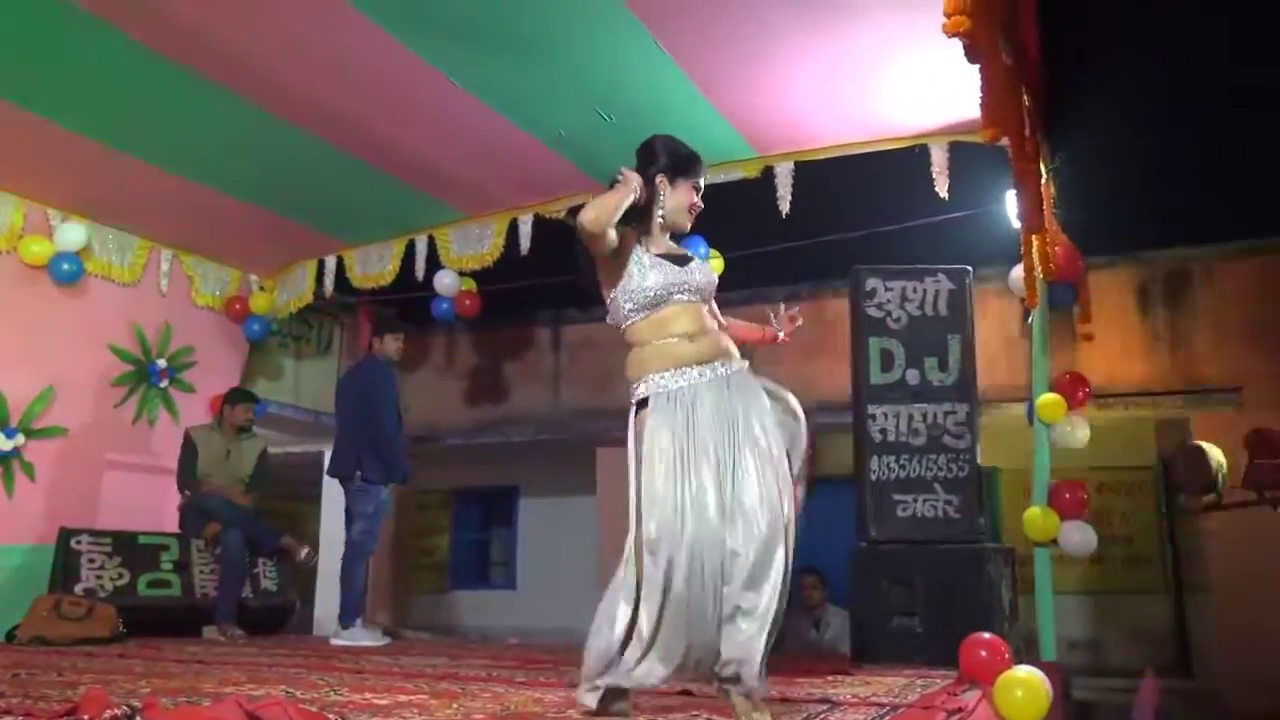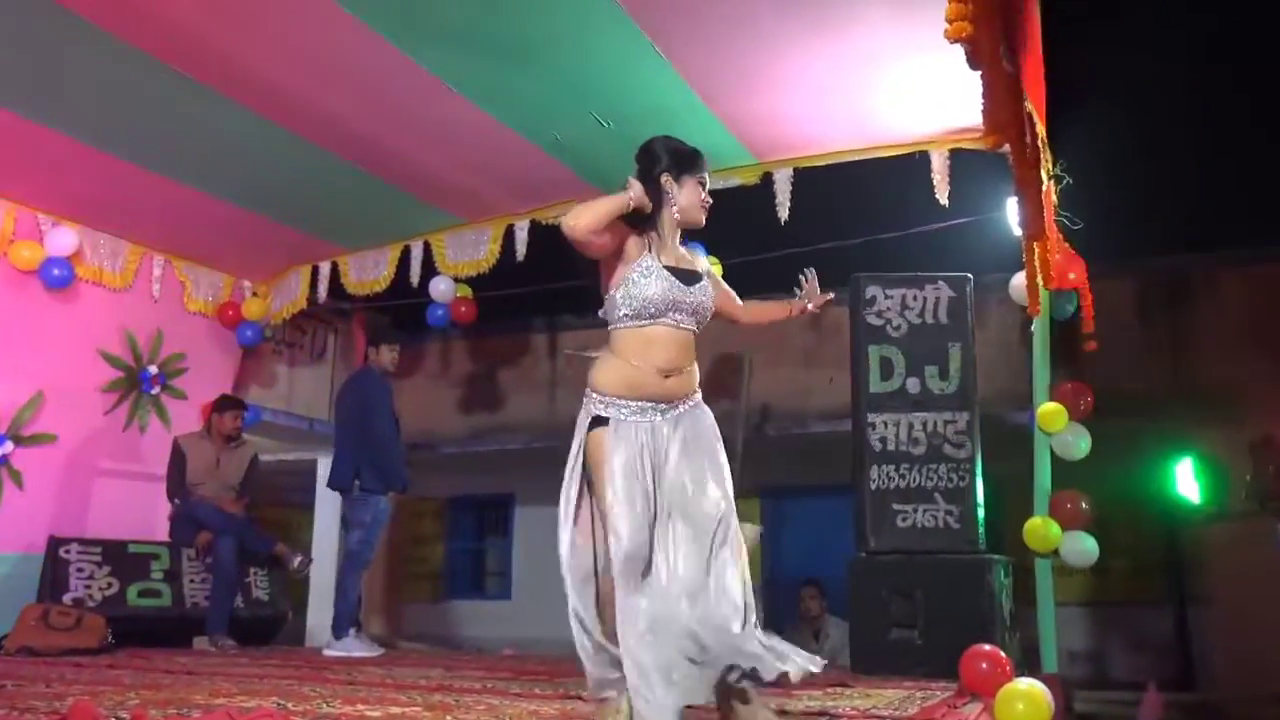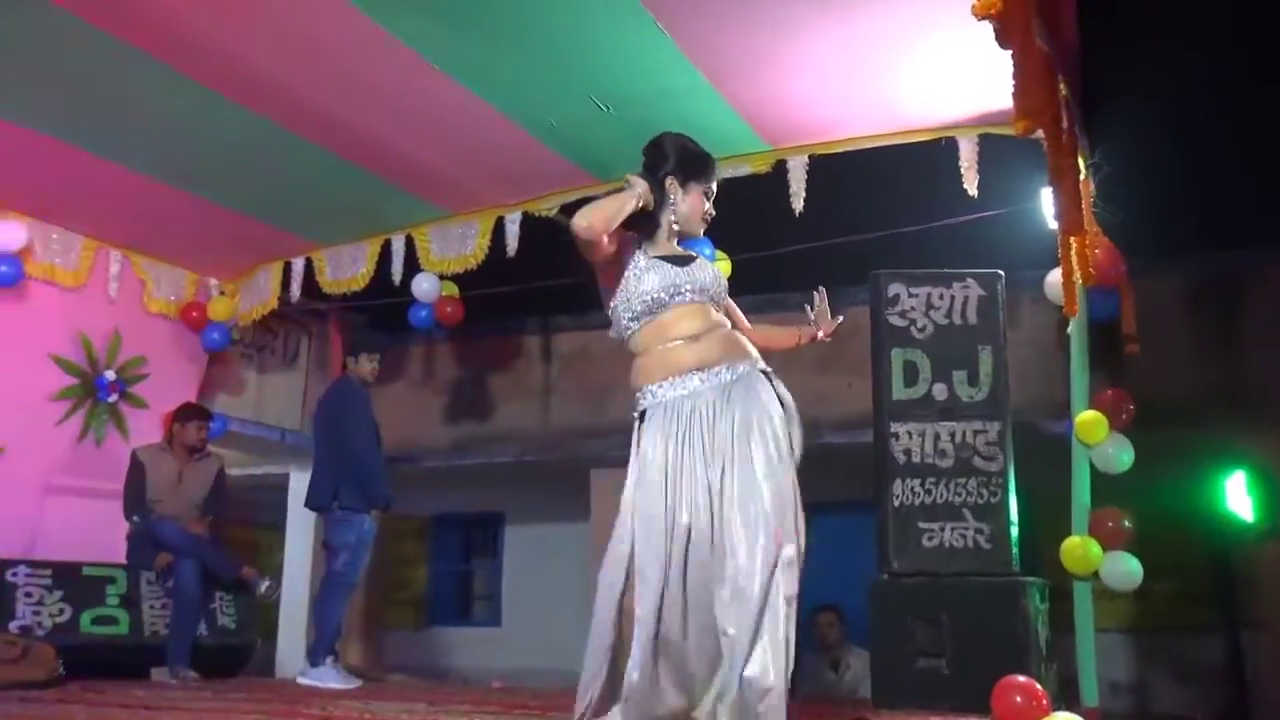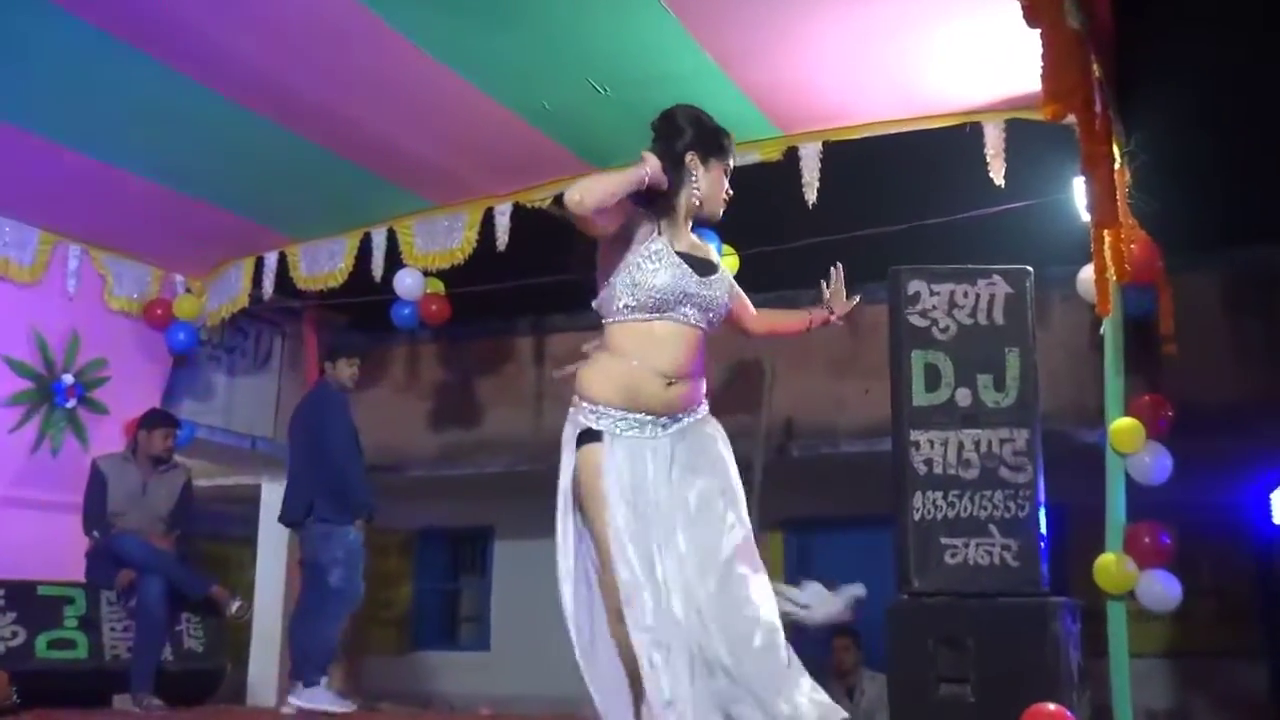
dt=0.4s
person 1, frame 1
left shoulder: (685, 254)
right shoulder: (620, 247)
right elbow: (589, 221)
left wrist: (772, 332)
right wrist: (630, 189)
left hip: (730, 390)
right hip: (667, 399)
left knee: (752, 524)
right knee: (664, 533)
person 1, frame 2
left shoulder: (696, 261)
right shoulder: (624, 245)
left elbow: (739, 310)
right elbow: (574, 226)
left wrist: (799, 307)
right wrist: (631, 198)
left hip: (685, 417)
right hip: (619, 417)
left knee: (709, 531)
right knee: (623, 549)
person 1, frame 3
left shoulder: (699, 261)
right shoulder: (622, 252)
left elbow: (746, 331)
right elbow: (585, 227)
left wrist: (811, 332)
right wrist: (637, 195)
left hip: (743, 395)
right hip: (669, 411)
left knee: (754, 544)
right knee: (657, 550)
person 1, frame 4
left shoulder: (705, 254)
right shoulder: (630, 226)
left elbow: (752, 319)
right elbow: (578, 201)
left wrist: (823, 315)
right wrist: (644, 172)
left hip: (687, 434)
right hip: (612, 432)
left knee: (721, 574)
right knee: (633, 586)
person 2, frame 1
left shoulder: (355, 374)
right shoulder: (380, 373)
right elbow: (387, 427)
right wrist: (398, 471)
left hip: (353, 468)
right hip: (371, 471)
left knee: (357, 545)
right knee: (362, 546)
left ankle: (351, 619)
right ankle: (350, 625)
person 2, frame 2
left shoulder: (354, 384)
right shoulder: (375, 384)
right elbow: (383, 437)
right wrist: (396, 481)
left hip: (354, 480)
right hip: (371, 482)
left knee: (355, 556)
right knee: (358, 556)
left ankle: (349, 630)
right ankle: (342, 636)
person 2, frame 3
left shoulder: (333, 397)
right shoulder: (352, 395)
right elbow: (362, 450)
right wrist: (378, 498)
left hip: (334, 498)
right hip: (352, 501)
left knee: (336, 579)
right knee: (344, 579)
left ankle: (325, 659)
right ankle: (318, 663)
person 2, frame 4
left shoulder: (311, 405)
right shoulder: (330, 401)
right elbow: (341, 459)
right wrist: (360, 509)
left hip: (310, 513)
right hip: (332, 513)
left knee: (314, 598)
right knee: (345, 592)
person 3, frame 1
left shoulder: (257, 446)
right shoulder: (196, 436)
left elbow: (257, 495)
right elbow: (185, 484)
left wrist: (222, 521)
right wrist: (229, 495)
left hip: (234, 518)
right hip: (198, 514)
left knee: (234, 536)
right knee: (210, 500)
left ankle: (225, 621)
right ankle: (285, 542)
person 3, frame 2
left shoulder: (247, 453)
right shoulder: (184, 444)
left elbow: (249, 501)
right elbow: (175, 493)
left wrist: (214, 530)
right wrist: (219, 505)
left hip: (226, 528)
right hip: (189, 523)
left knee: (227, 545)
right knee: (200, 509)
left ankle: (217, 632)
right ankle: (280, 550)
person 3, frame 3
left shoulder: (213, 465)
right shoulder: (144, 457)
left elbow: (216, 518)
right elbow: (133, 511)
left wrist: (185, 542)
right wrist: (183, 527)
left hip: (188, 549)
right hip: (148, 544)
left knee: (189, 567)
right knee: (163, 528)
left ankle: (178, 663)
right ankle: (246, 574)
person 3, frame 4
left shoulder: (180, 476)
right shoulder: (105, 467)
left elbow: (182, 533)
right elbow: (93, 525)
left wrist: (139, 566)
right wrist: (146, 542)
left hip: (154, 566)
right hip: (109, 561)
left knee: (155, 585)
right knee: (125, 543)
left ankle: (142, 690)
right ankle: (216, 593)
